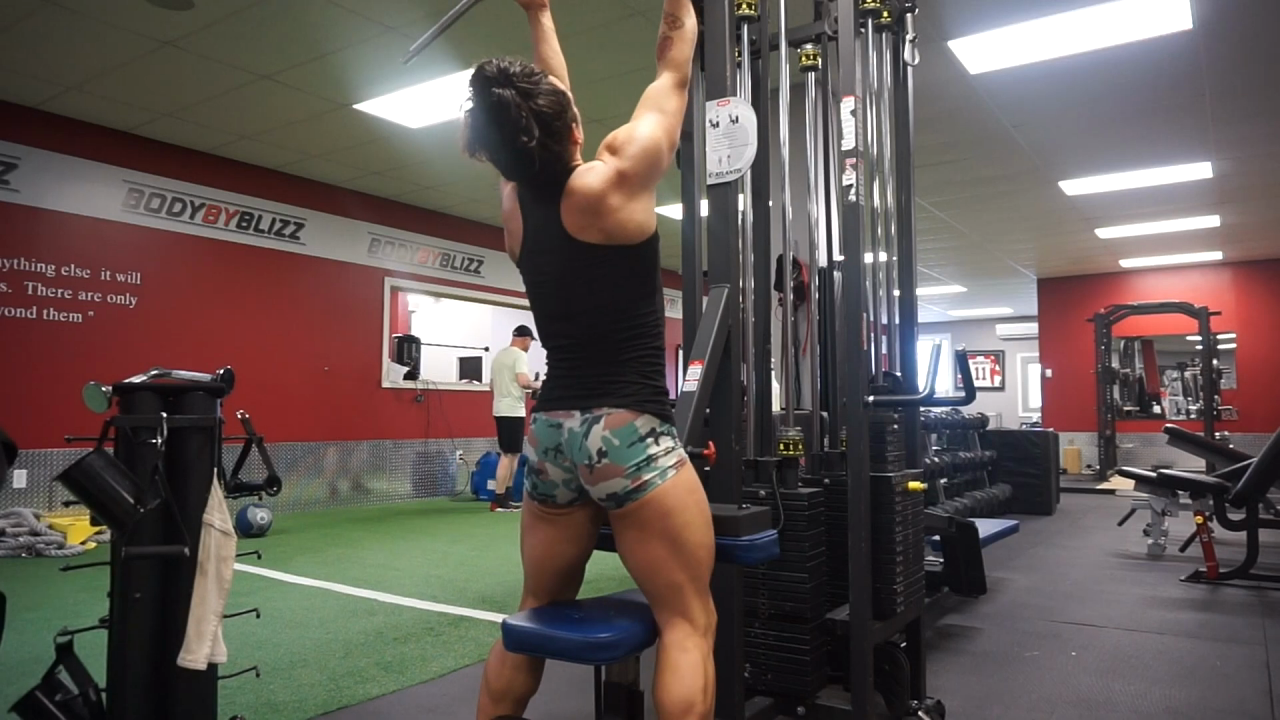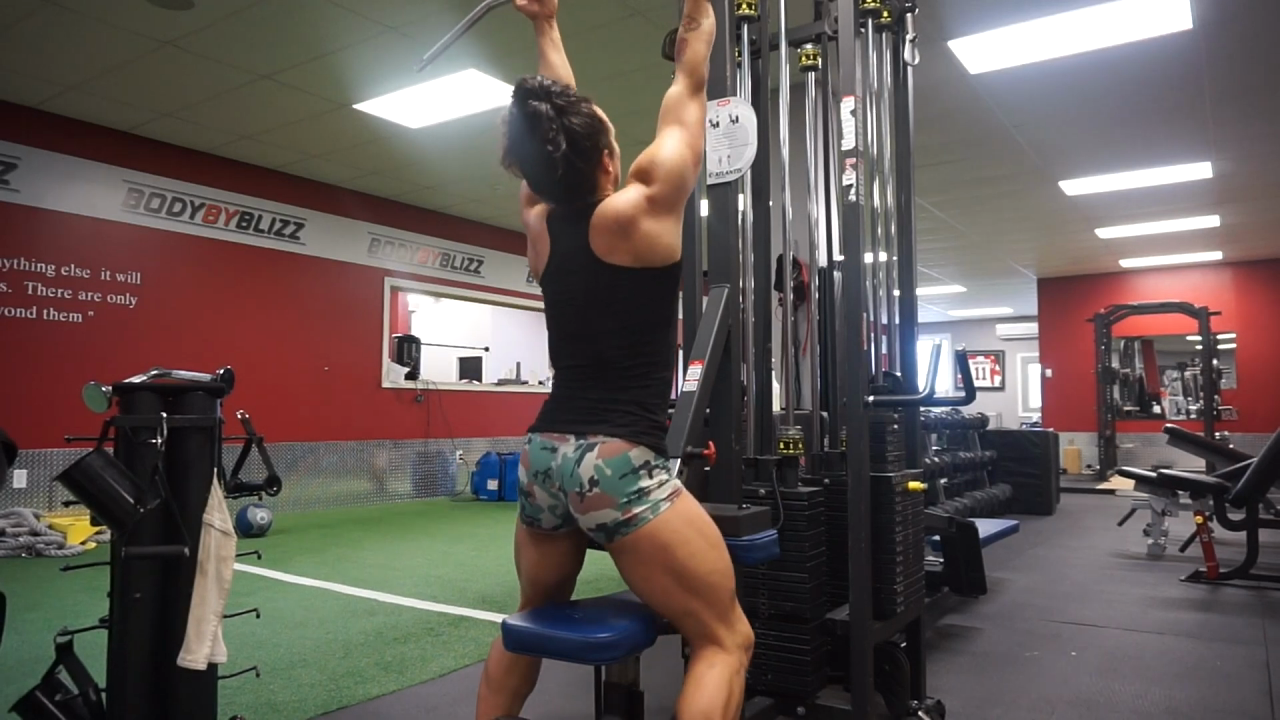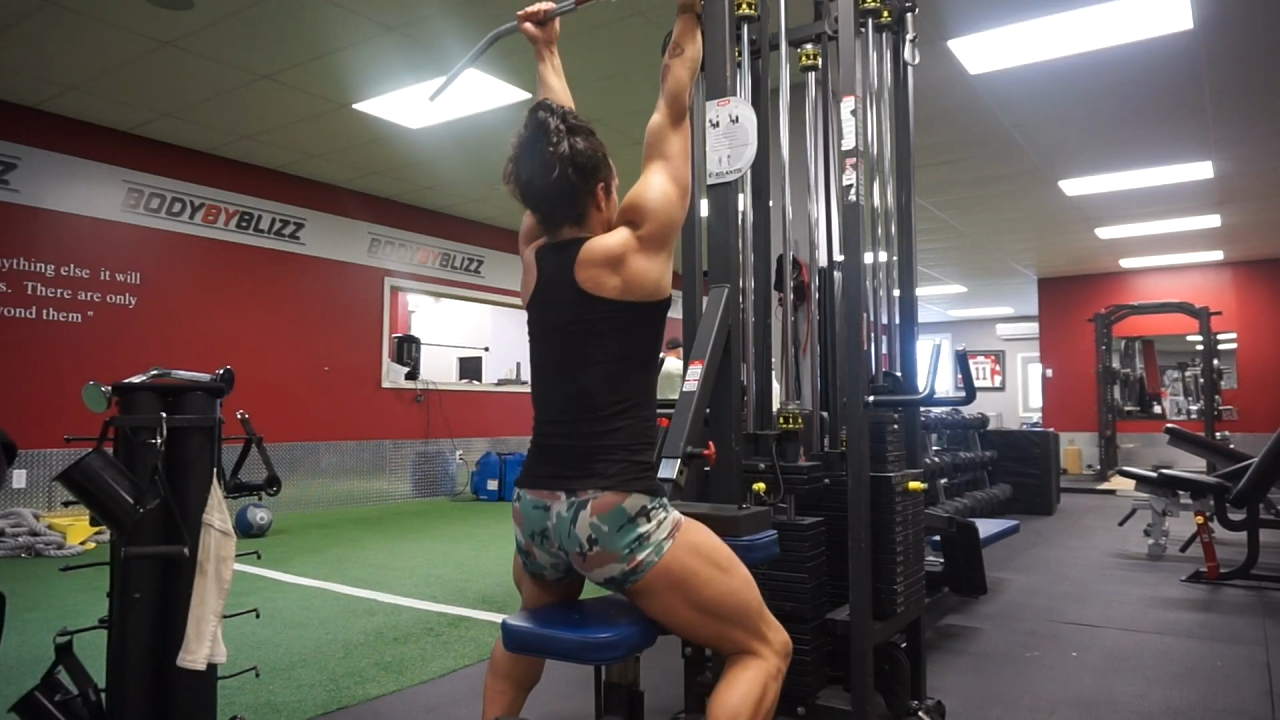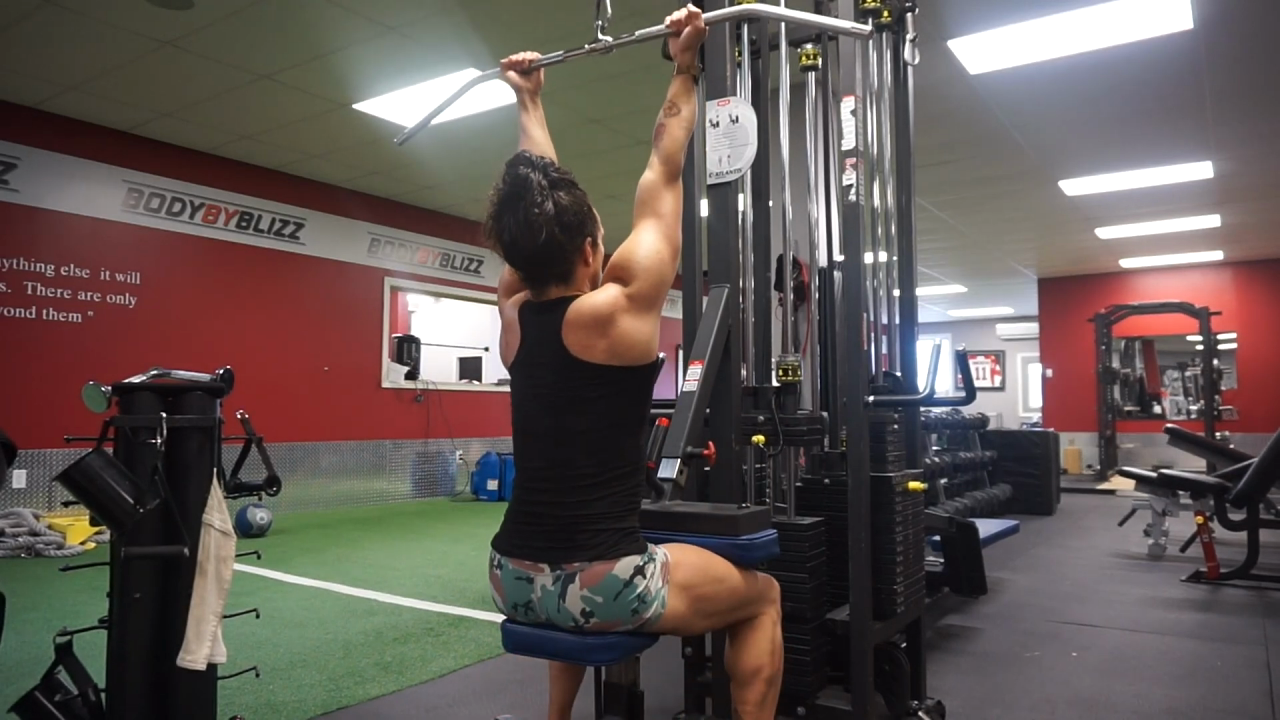
dt=1s
person 1, frame 1
left shoulder: (514, 201)
right shoulder: (610, 182)
left elbow: (547, 98)
right elbow: (673, 73)
left hip: (552, 432)
right hip: (630, 432)
left knee: (536, 617)
right knee: (689, 625)
person 1, frame 2
left shoulder: (540, 223)
right shoulder: (640, 210)
left elbow: (558, 118)
right elbow: (691, 82)
left hip: (544, 457)
right hip: (621, 464)
left knee: (533, 618)
right knee: (725, 641)
person 1, frame 3
left shoulder: (532, 254)
right shoulder: (629, 250)
left elbow: (554, 149)
right elbow: (671, 118)
left hip: (537, 508)
right hip: (614, 513)
right knee: (765, 649)
person 1, frame 4
left shoulder: (514, 310)
right shoulder: (620, 308)
left elbow: (538, 193)
right elbow: (663, 174)
left wrist: (528, 103)
right wrist: (685, 70)
left hip: (513, 580)
right hip: (598, 585)
right knee: (760, 596)
